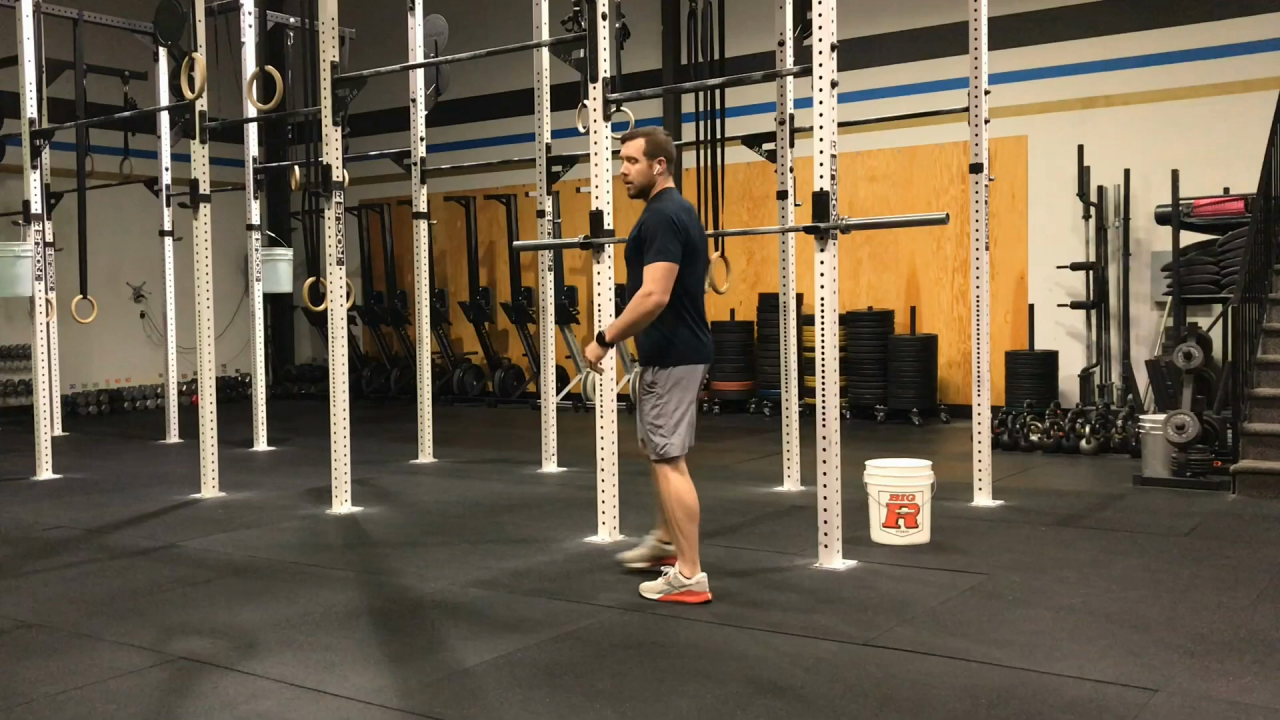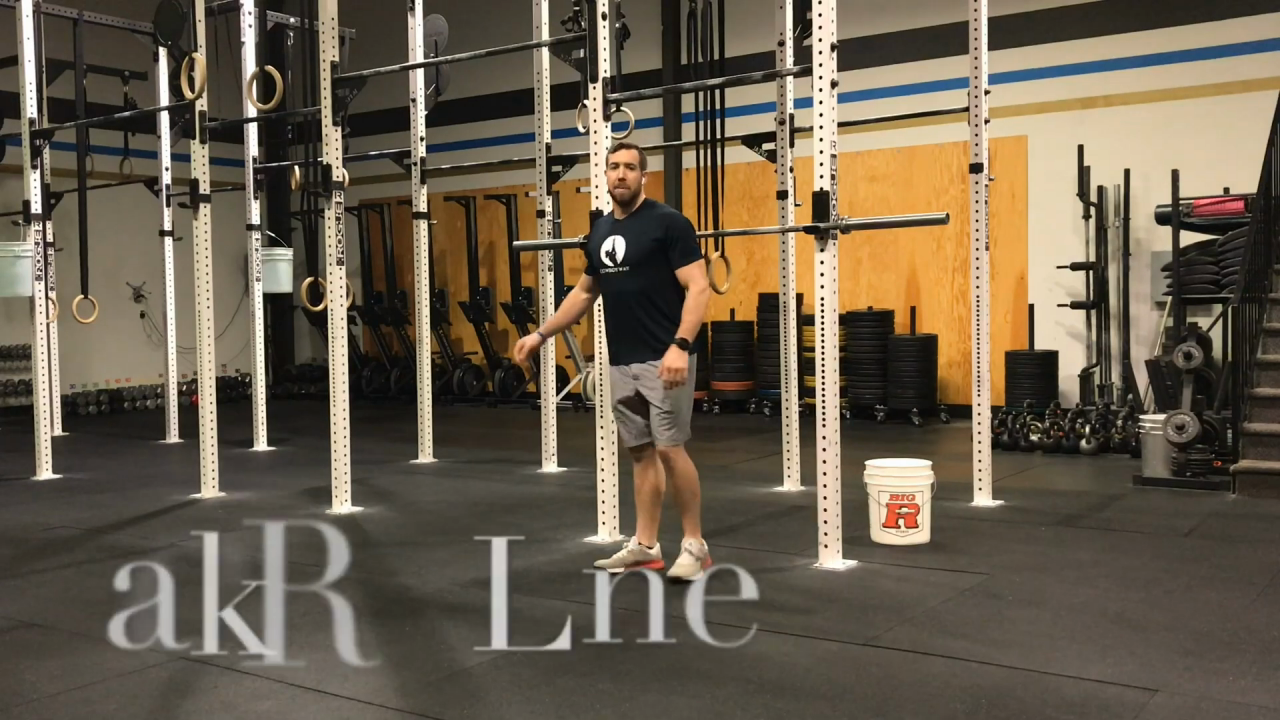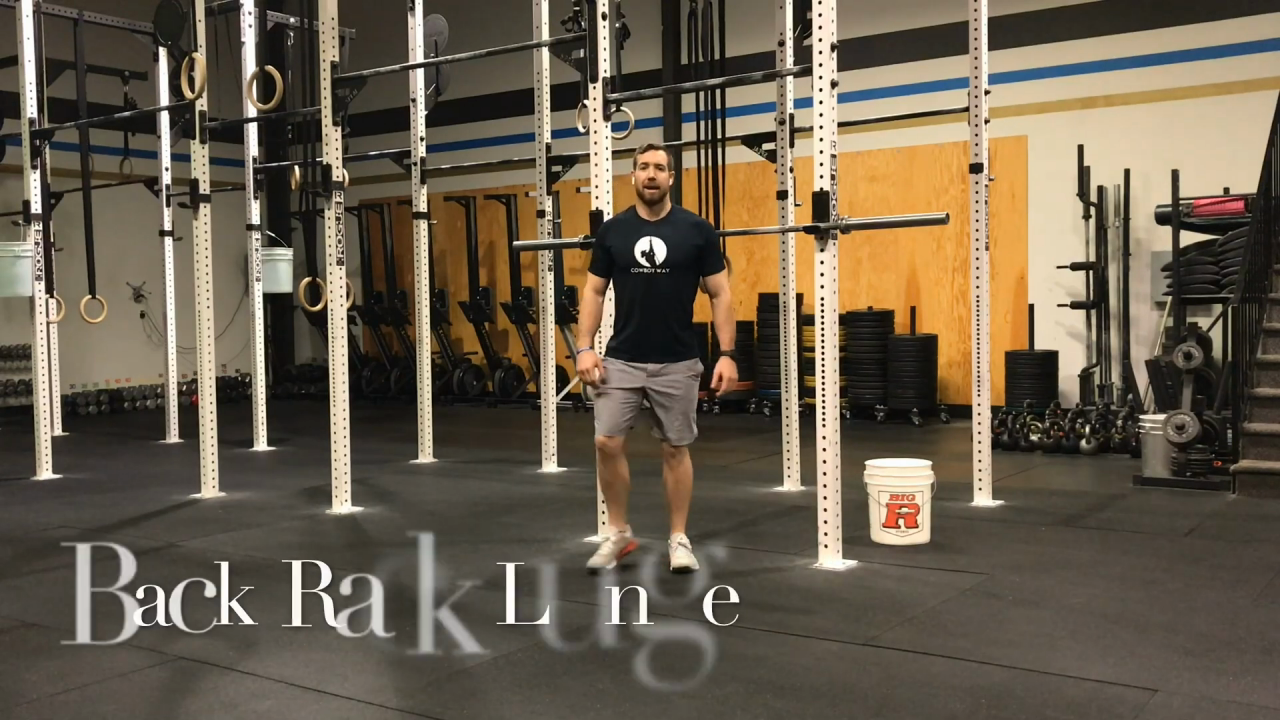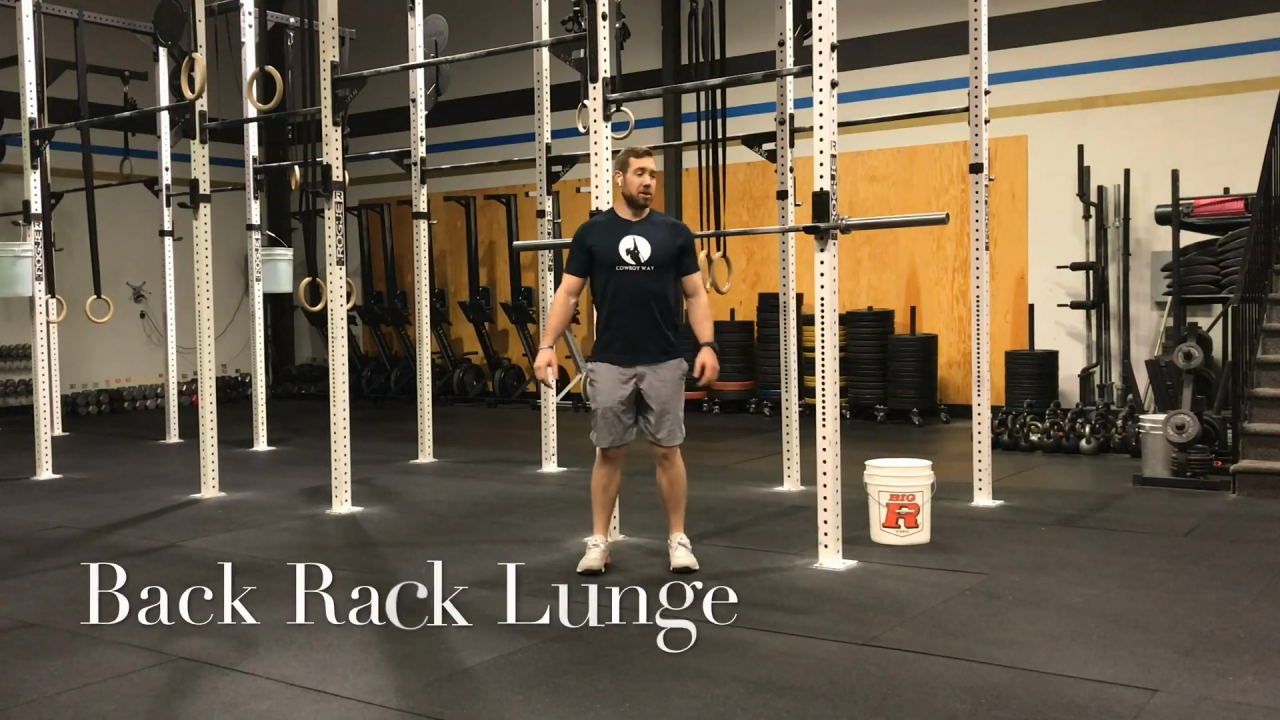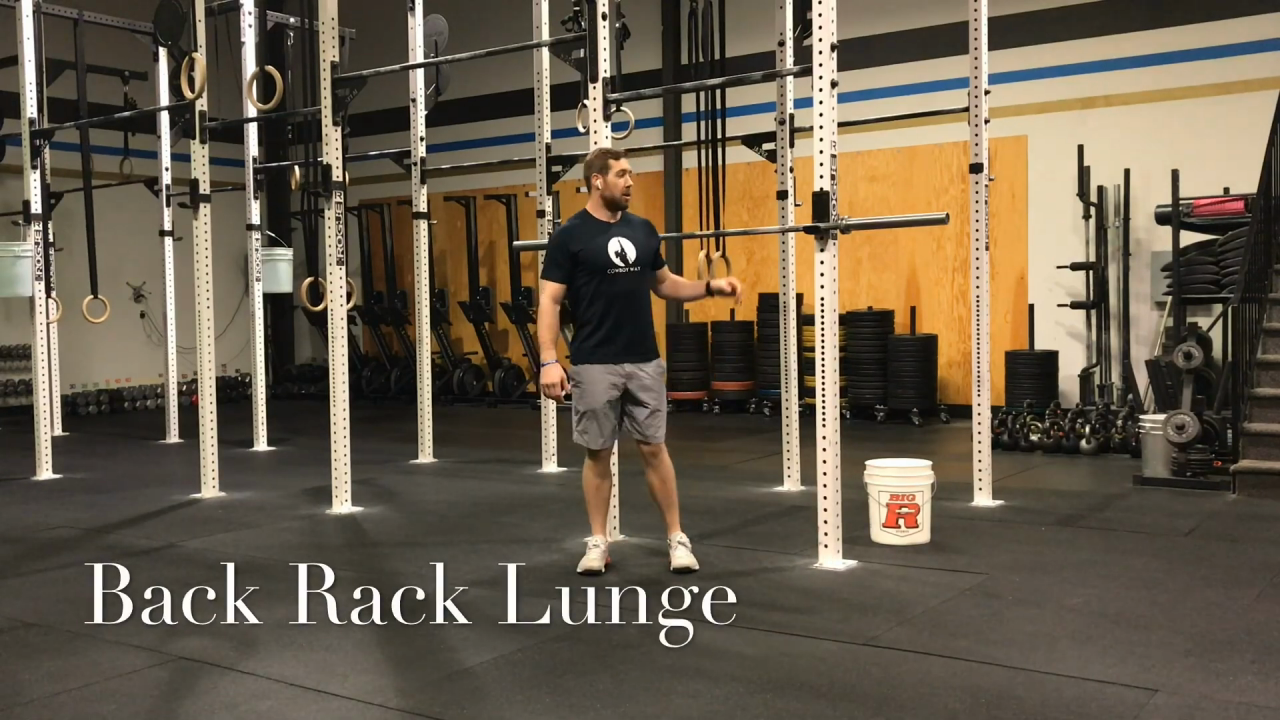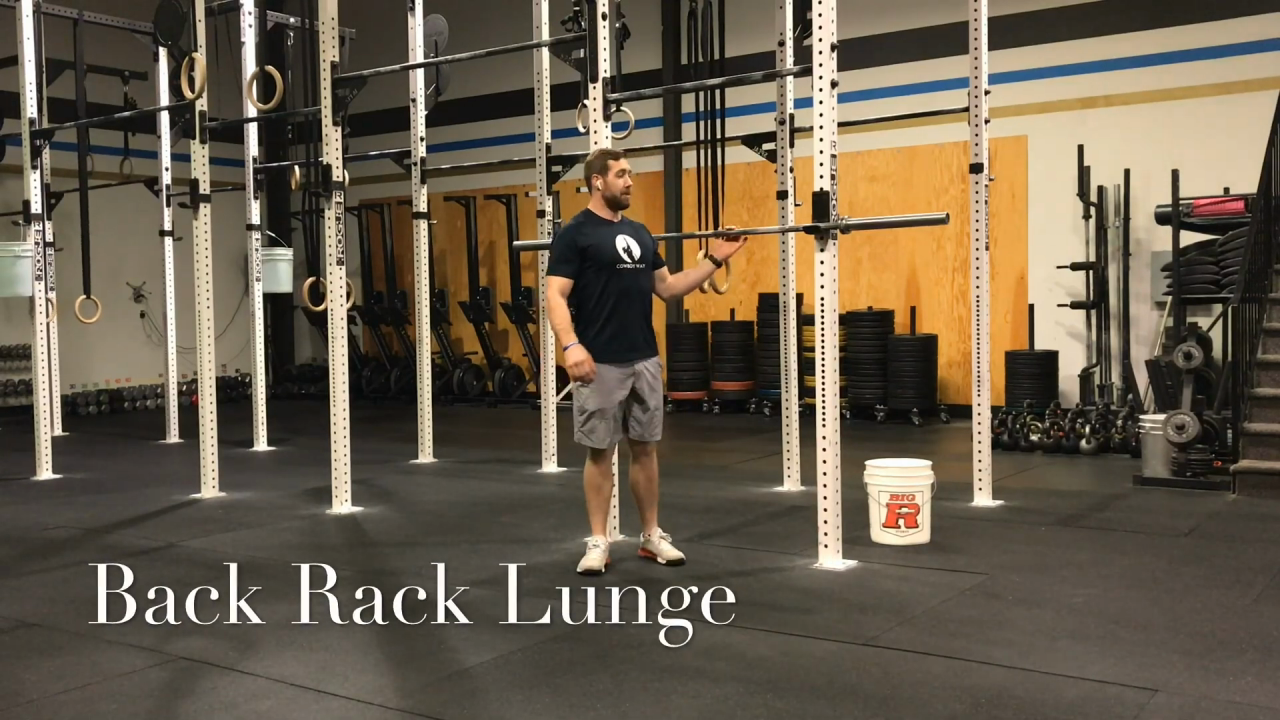
dt=0.5s
person 1, frame 1
left shoulder: (662, 215)
right shoulder: (672, 212)
left elbow: (655, 296)
left wrist: (604, 341)
left hip: (670, 359)
right hip: (674, 354)
left knee: (667, 462)
right knee: (661, 452)
left ankle: (689, 575)
right ankle: (666, 539)
person 1, frame 2
left shoulder: (668, 223)
right shoulder: (601, 230)
left elbow: (698, 289)
right elbow: (584, 292)
left wrist: (681, 345)
right wrist: (541, 334)
left hip: (661, 357)
right hip: (622, 361)
left knee: (669, 450)
right knee: (641, 452)
left ankle: (694, 543)
right ankle: (645, 545)
person 1, frame 3
left shoulder: (697, 230)
right shoulder: (613, 230)
left elbow: (720, 295)
right elbow: (593, 292)
left wrist: (726, 354)
right wrist: (584, 347)
left hip: (677, 362)
right hip: (622, 359)
left knee: (675, 448)
right knee: (608, 442)
left ankle: (678, 538)
right ankle: (618, 531)
person 1, frame 4
left shoulder: (674, 232)
right shoulder: (592, 233)
left elbow: (695, 294)
right elbow: (568, 293)
left wrist: (707, 345)
right wrist: (547, 345)
left hip: (664, 363)
right hip: (609, 363)
left knee: (667, 450)
right knee: (609, 452)
left ankle: (678, 539)
right ankle: (599, 540)
person 1, frame 5
left shoulder: (642, 229)
right shoulder: (569, 236)
left elbow: (664, 284)
right elbow: (549, 302)
left wrist: (711, 287)
right wrist: (549, 361)
left hip: (645, 362)
right hip: (594, 365)
left knee: (654, 449)
right knee: (598, 452)
left ankle: (677, 540)
right ankle: (598, 541)
person 1, frame 6
left shoulder: (639, 232)
right shoulder: (575, 234)
left elbow: (667, 288)
right elbow: (556, 296)
left wrist: (714, 259)
right wrist: (571, 345)
left hip: (645, 359)
right hip: (601, 363)
left knee: (645, 449)
right knee: (600, 451)
left ankle: (652, 535)
right ankle: (598, 541)
